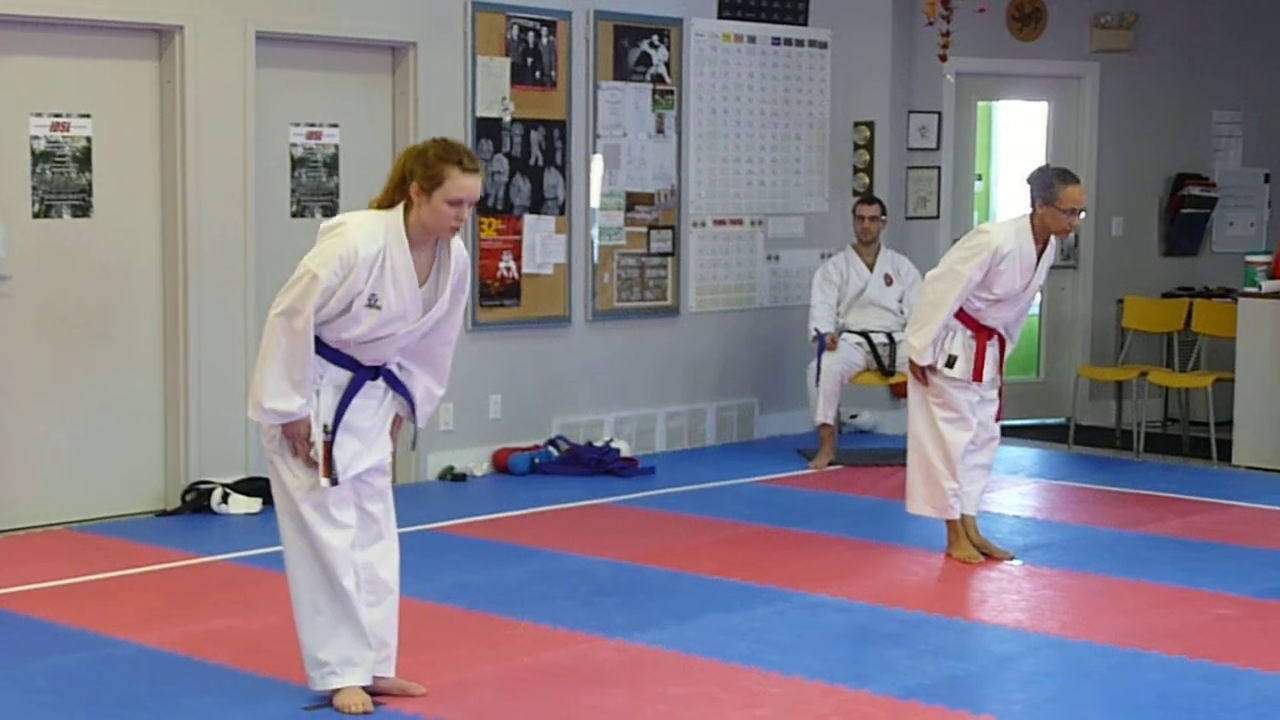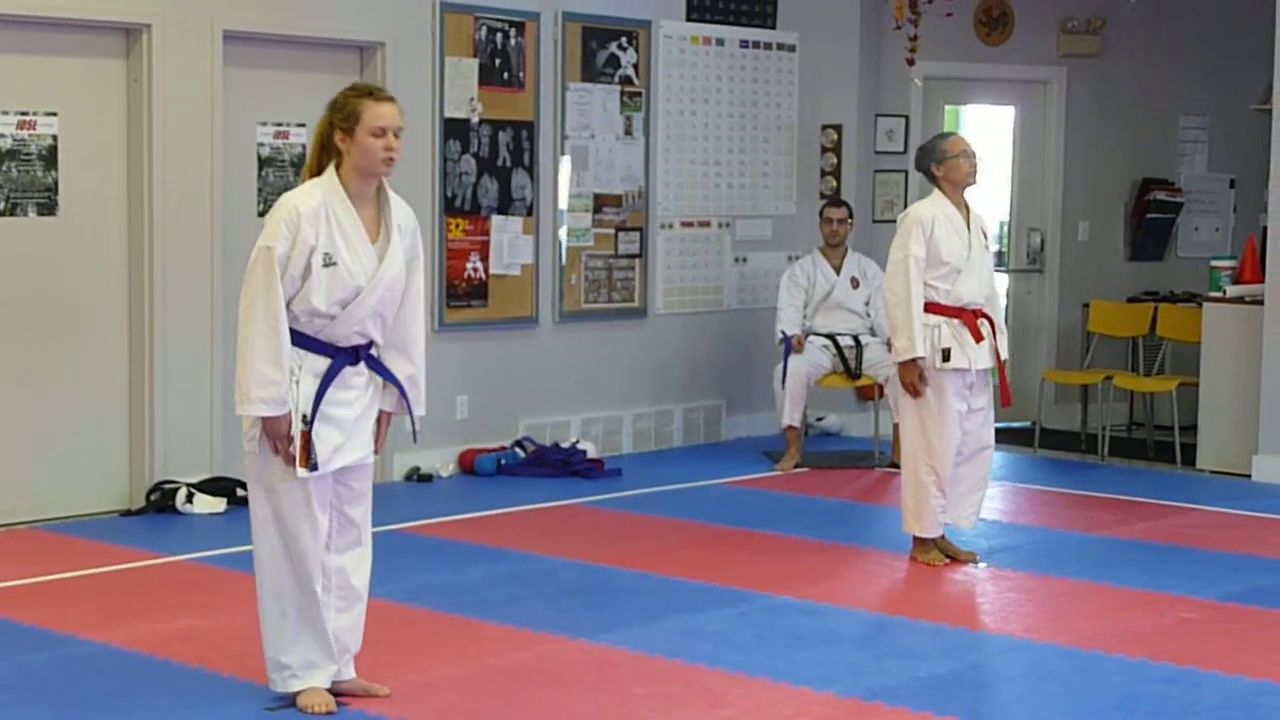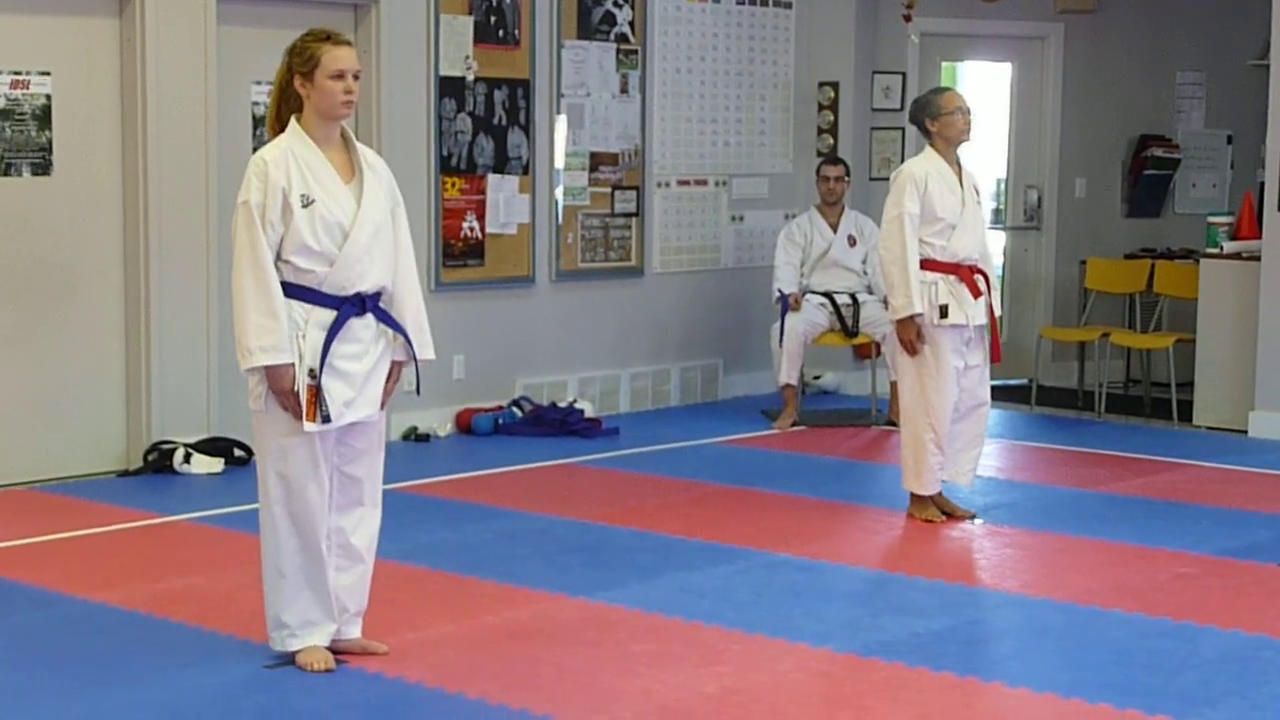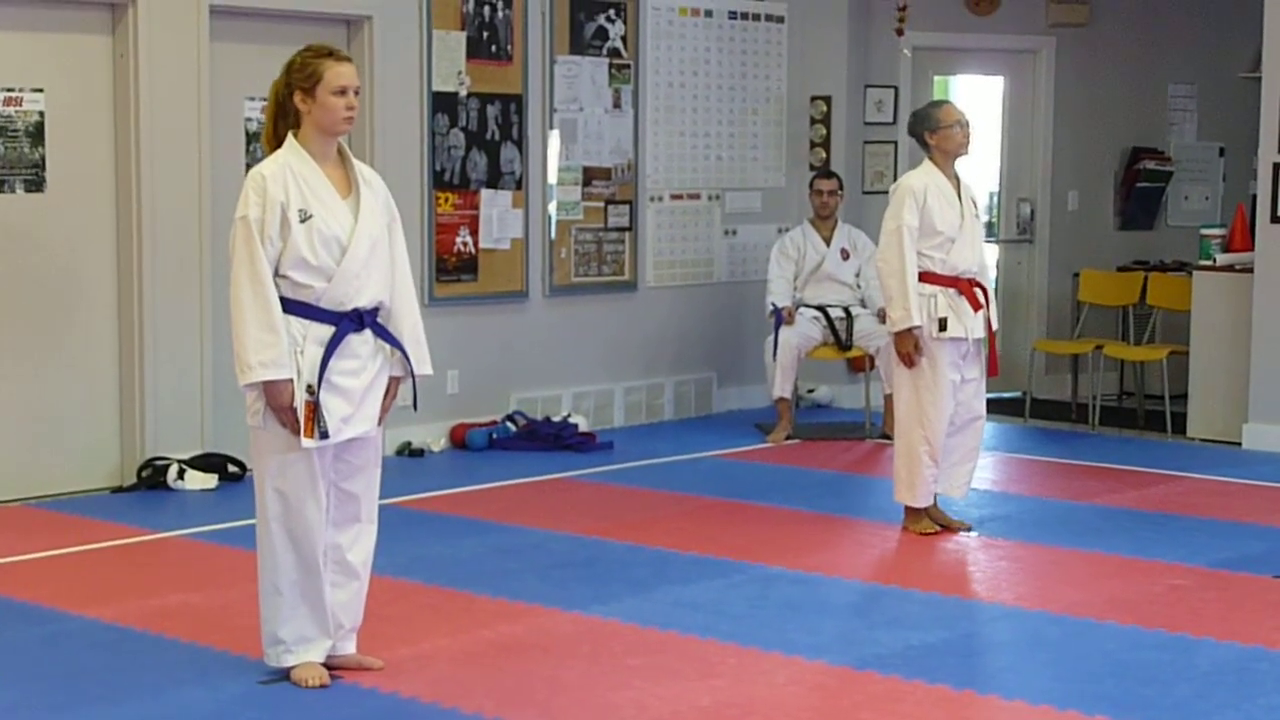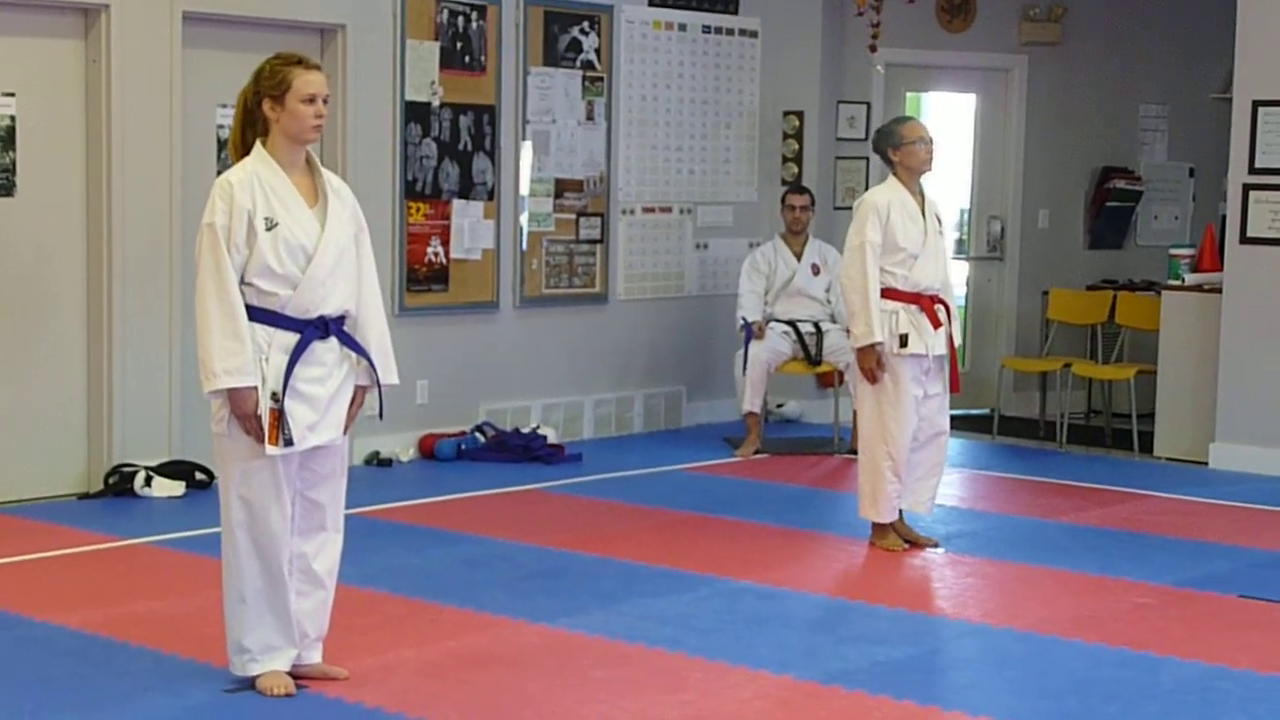
dt=1s
person 1, frame 1
left shoulder: (454, 259)
right shoulder: (356, 242)
left elbow: (433, 345)
right elbow: (291, 320)
left wrist: (403, 408)
right wrist: (291, 409)
left hip: (370, 396)
right hip: (315, 392)
left knee: (374, 529)
right knee: (325, 529)
left ankle: (372, 663)
right ankle: (341, 671)
person 1, frame 2
left shoulder: (401, 220)
right shoulder: (300, 210)
left elbow: (404, 318)
right elbow: (264, 307)
left wrist: (391, 399)
right wrist: (271, 404)
left hip: (353, 389)
right hip: (296, 388)
left knee: (350, 535)
right knee: (298, 534)
left ankle: (336, 664)
person 1, frame 3
left shoulder: (373, 168)
right shoulder: (273, 166)
left elbow: (397, 260)
right elbow: (256, 268)
left wrist: (398, 348)
right wrist: (274, 359)
left hip: (363, 344)
right hip: (302, 342)
left knee: (356, 491)
right knee: (300, 491)
left ankle: (342, 621)
right ankle: (302, 629)
person 1, frame 4
left shoulder: (369, 184)
right shoulder: (270, 182)
left elbow: (394, 275)
right elbow: (254, 283)
left wrist: (395, 362)
right wrist: (273, 374)
left hip: (360, 360)
right hip: (300, 357)
left knee: (353, 506)
right knee: (297, 507)
left ankle: (338, 637)
right ankle: (298, 645)
person 1, frame 5
left shoulder: (337, 192)
right shoulder: (238, 189)
left elbow: (360, 284)
right elbow: (220, 291)
left wrist: (362, 371)
right wrist: (238, 382)
left hip: (326, 368)
right hip: (266, 366)
left knee: (319, 515)
right knee: (263, 515)
left ankle: (303, 646)
right ankle: (263, 654)
person 2, frame 1
left shoulder: (1047, 246)
right shoulder: (995, 240)
right elbow: (941, 291)
left wrist: (1001, 351)
right wrist: (921, 351)
left hip: (984, 349)
right hip: (951, 345)
left knee: (981, 437)
right knee: (950, 437)
left ankle: (971, 530)
right ankle: (956, 536)
person 2, frame 2
left shoulder: (976, 220)
right shoulder: (920, 217)
right elbow: (900, 287)
left wrist: (996, 343)
right wrist: (908, 354)
left hip: (975, 343)
right hip: (938, 342)
left knee: (975, 442)
right knee: (934, 443)
left ankle: (941, 534)
right ankle: (923, 539)
person 2, frame 3
left shoulder: (967, 176)
right shoulder: (914, 174)
right elbow: (896, 246)
left wrist: (988, 302)
right wrist: (906, 312)
left hip: (969, 300)
right hip: (933, 300)
left knee: (971, 400)
right knee: (932, 400)
left ankle: (939, 490)
right ankle: (920, 495)
person 2, frame 4
left shoulder: (965, 189)
right shoulder: (913, 187)
right elbow: (895, 258)
left wrist: (984, 314)
right wrist: (904, 324)
left hip: (966, 312)
right hip: (931, 311)
left knee: (967, 413)
right knee: (927, 412)
left ankle: (934, 502)
right ankle: (915, 508)
person 2, frame 5
left shoulder: (930, 206)
right shoulder: (876, 203)
right elbow: (858, 274)
left wrist: (948, 330)
right wrist: (867, 340)
left hip: (930, 329)
right hip: (894, 328)
left knee: (931, 428)
right knee: (891, 428)
left ankle: (901, 518)
right ankle: (881, 524)
person 3, frame 1
left shoulder: (902, 266)
right shoulder: (834, 266)
left elbow: (916, 308)
right elbow: (822, 307)
right wrist: (826, 332)
left hip: (895, 340)
right hip: (852, 341)
right knee: (824, 367)
right ankle: (827, 446)
person 3, frame 2
left shoulder: (868, 269)
right shoulder: (801, 269)
left elbow: (882, 311)
right elbow: (789, 309)
right wrist: (793, 334)
left hip: (862, 343)
right hip: (819, 343)
right knee: (791, 370)
left ankle: (900, 449)
right ankle: (794, 448)
person 3, frame 3
left shoulder: (865, 226)
right shoulder: (798, 227)
left elbow: (878, 268)
right elbow: (786, 267)
right wrist: (790, 292)
left hip: (858, 301)
right hip: (816, 302)
right knee: (789, 328)
left ankle: (897, 406)
right ankle: (790, 407)
person 3, frame 4
left shoulder: (858, 240)
right shoulder: (791, 241)
left elbow: (872, 281)
right elbow: (779, 281)
left wrist: (883, 307)
right wrist: (784, 306)
left hip: (852, 314)
right hip: (809, 315)
left knee: (892, 338)
right knee: (783, 341)
left ankle: (891, 419)
right ankle: (784, 420)
person 3, frame 5
left shoulder: (829, 255)
right shoulder: (762, 256)
left elbow: (842, 297)
right elbow: (750, 295)
right wrist: (754, 321)
left hip: (822, 330)
right hip: (780, 330)
right knee: (753, 356)
left ankle: (860, 434)
right ankle: (753, 434)
